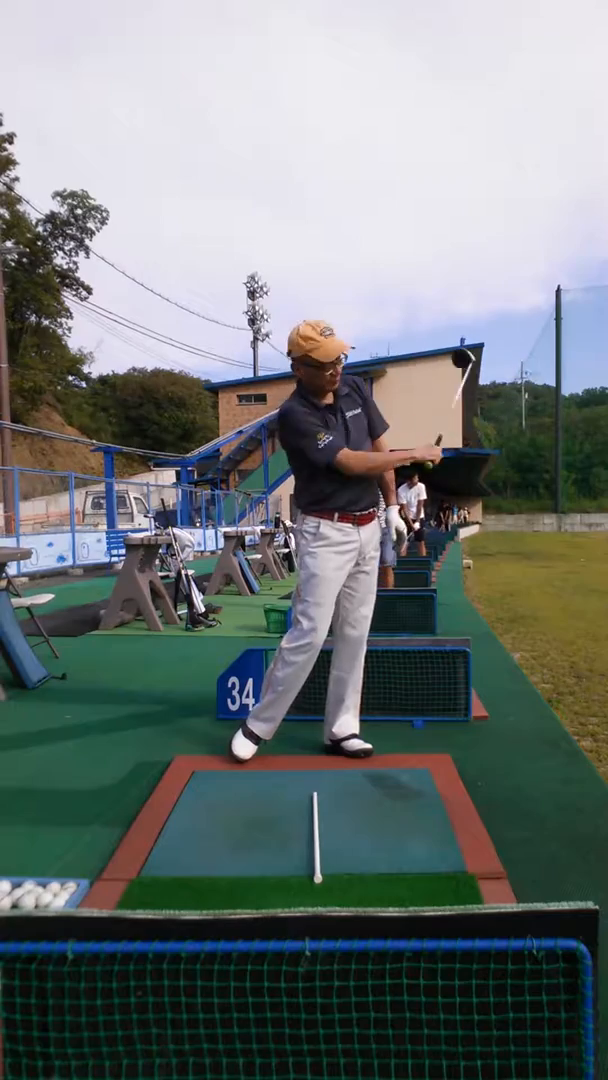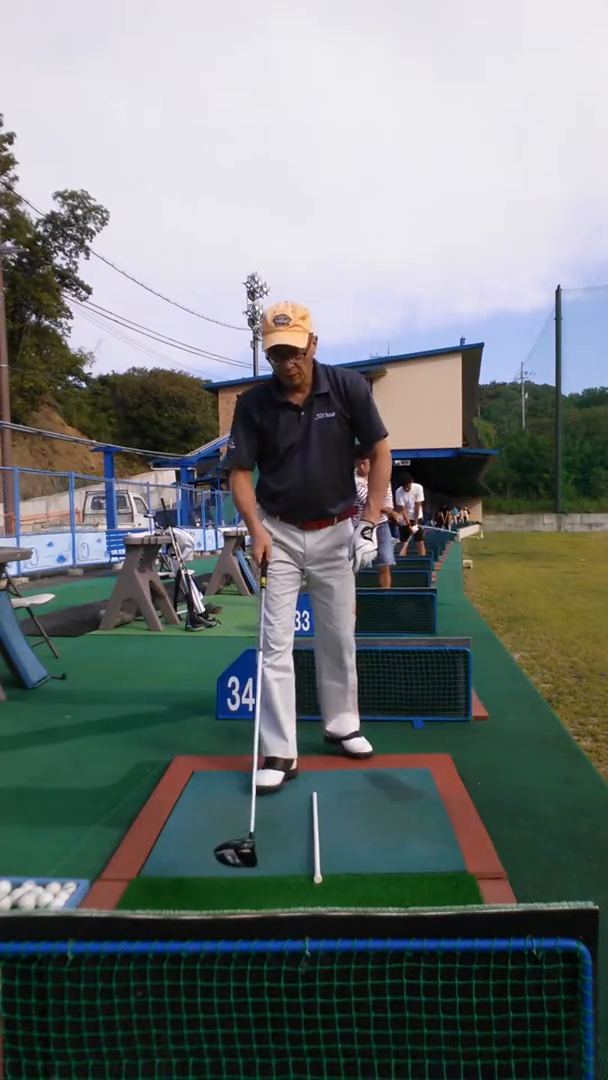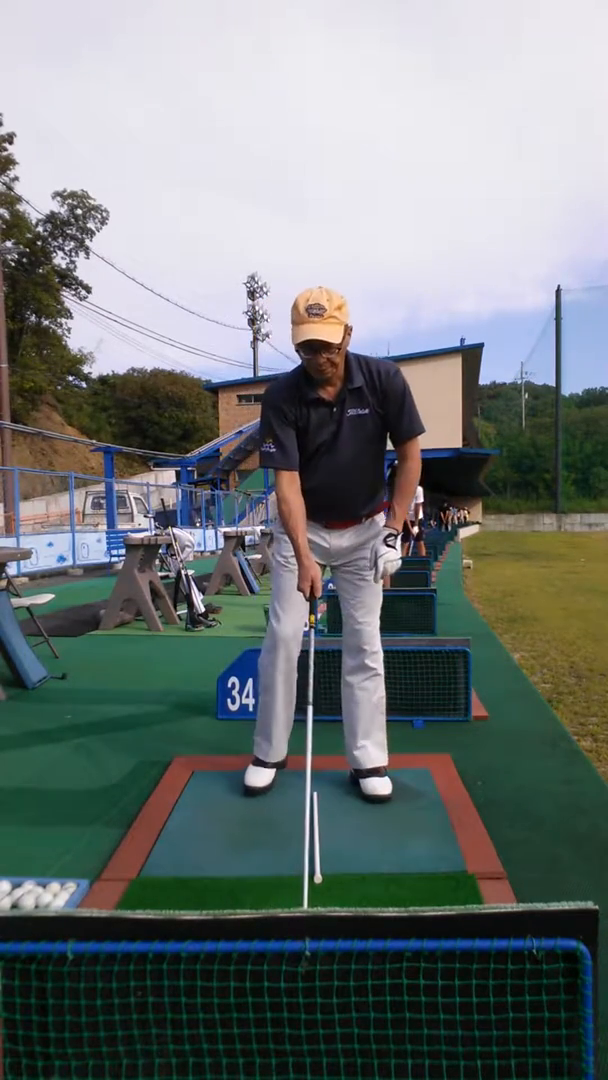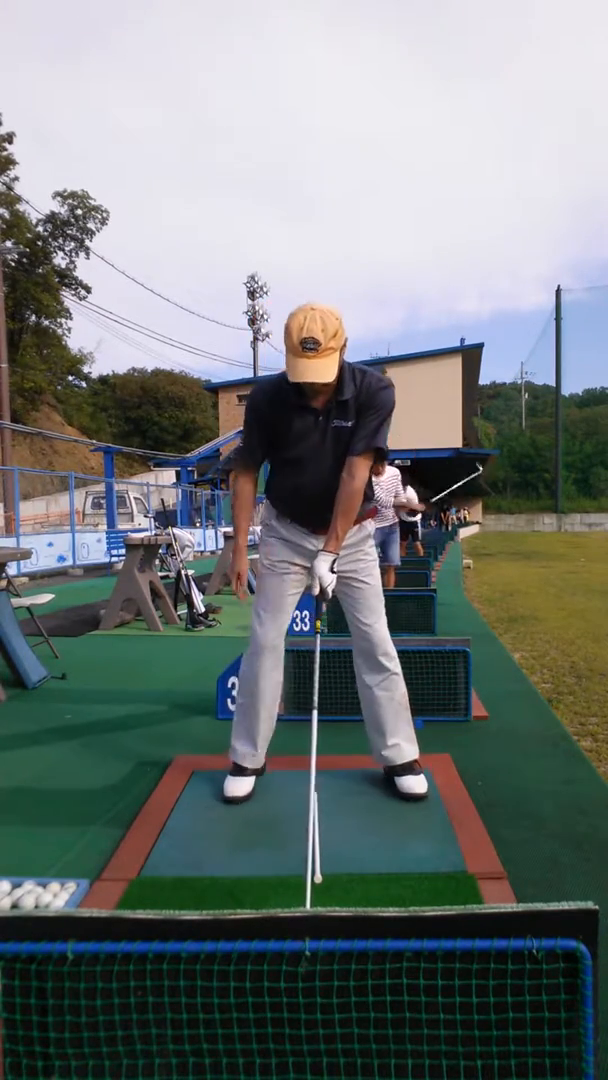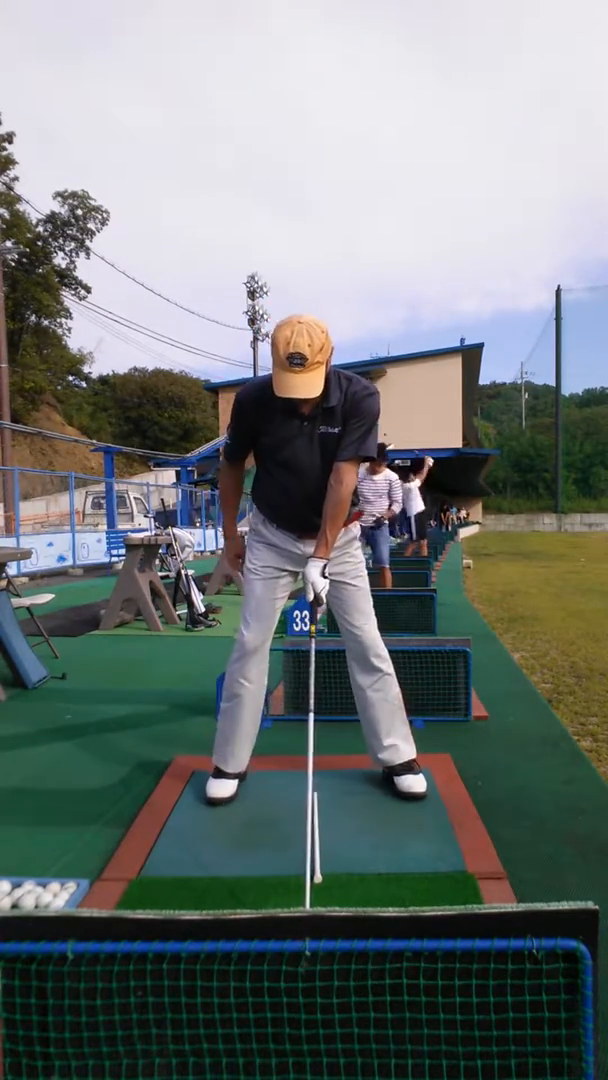
dt=1s
person 1, frame 1
left shoulder: (354, 388)
right shoulder: (295, 414)
left elbow: (379, 444)
right elbow: (350, 462)
left wrist: (392, 505)
right wrist: (415, 453)
left hip: (368, 528)
right hip: (326, 533)
left knee: (354, 633)
right knee: (309, 634)
left ankle: (341, 728)
right ankle: (258, 725)
person 1, frame 2
left shoulder: (348, 386)
right shoulder: (253, 403)
left elbow: (380, 453)
right elbow: (239, 473)
left wrist: (370, 522)
right wrist: (255, 528)
left hip: (335, 532)
right hip: (278, 534)
left knee: (338, 637)
right knee: (275, 644)
left ankle: (341, 725)
right ankle: (279, 753)
person 1, frame 3
left shoulder: (384, 379)
right shoulder: (281, 396)
left elbow: (410, 454)
right elbow: (286, 481)
left wrist: (392, 530)
right wrist: (304, 557)
left hip: (363, 529)
right hip: (301, 528)
left knee: (364, 644)
right knee: (283, 637)
left ankle: (368, 760)
right ankle: (269, 751)
person 1, frame 4
left shoulder: (374, 390)
right shoulder: (267, 396)
left elbow: (355, 474)
right elbow: (246, 474)
left wrist: (330, 551)
right wrist: (238, 550)
left hip: (352, 534)
right hip: (285, 532)
left knee: (375, 643)
right knee: (264, 643)
left ankle: (400, 757)
right ankle: (247, 759)
person 1, frame 5
left shoulder: (360, 397)
right shoulder: (252, 399)
left elbow: (343, 479)
right elbow: (232, 465)
left wrist: (321, 557)
right wrist: (230, 533)
left hip: (338, 537)
right hip: (271, 536)
left knee: (366, 644)
right knee: (250, 646)
left ankle: (397, 757)
right ankle: (228, 763)
